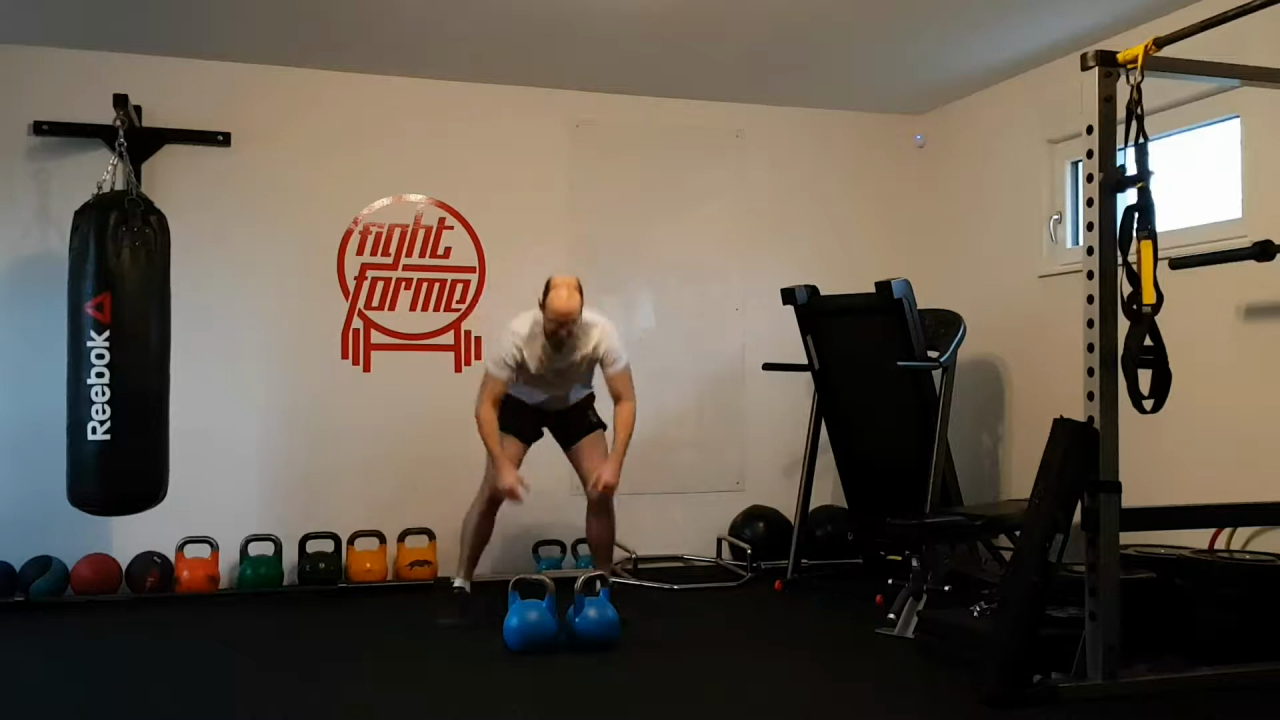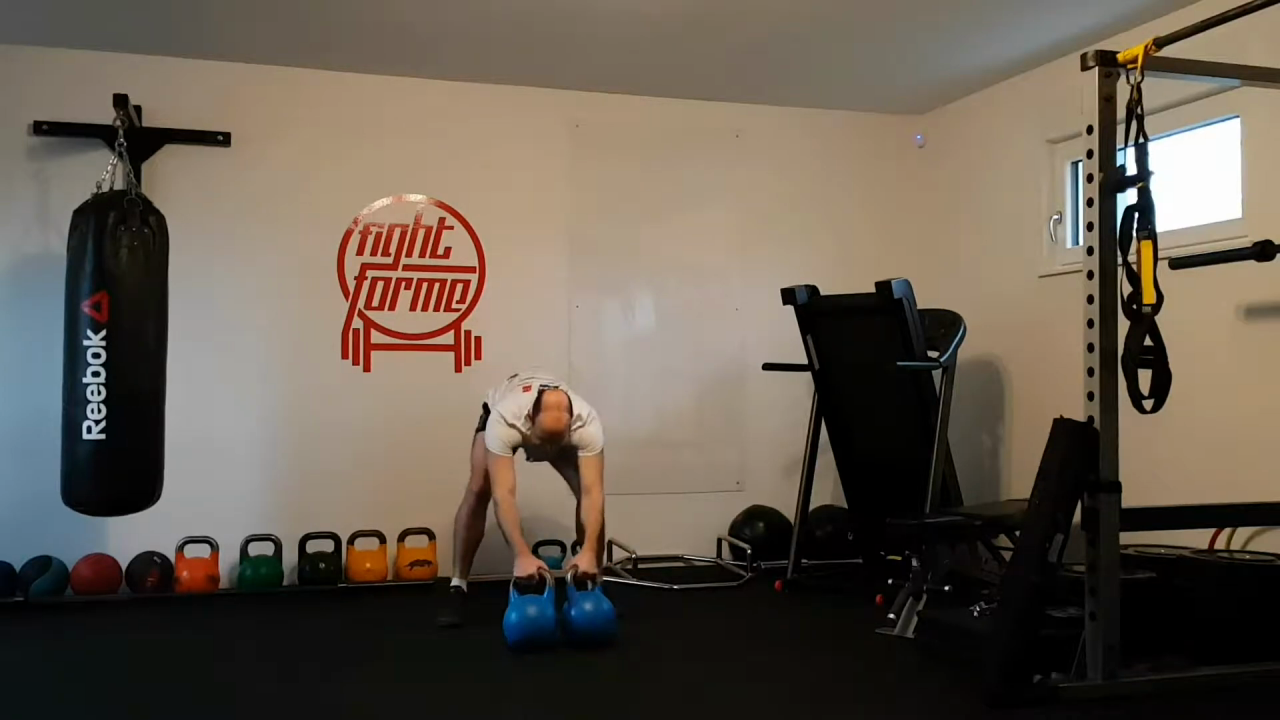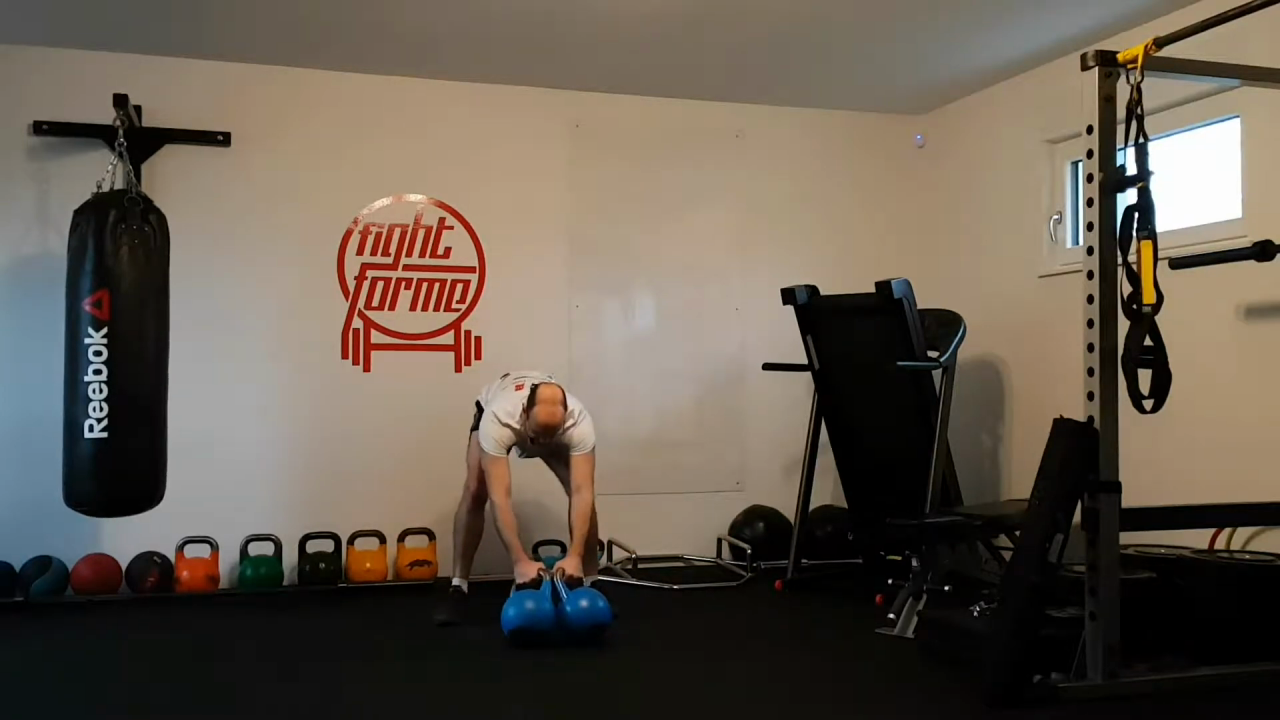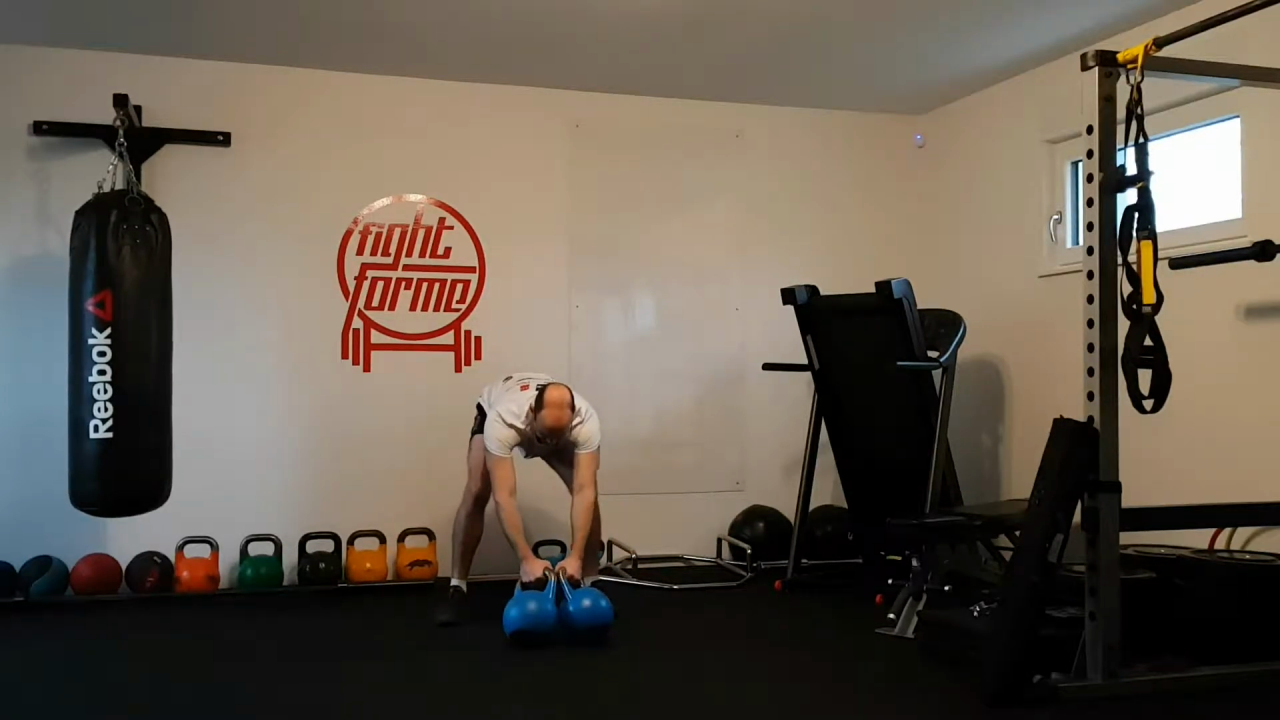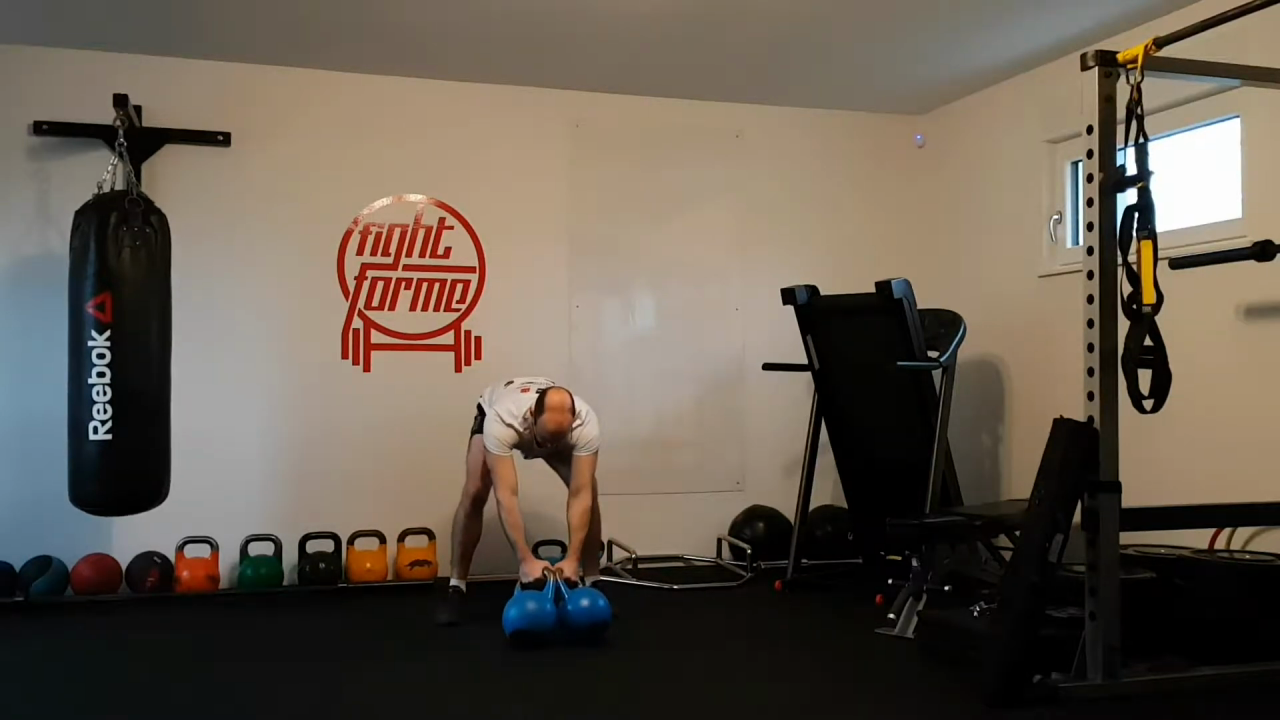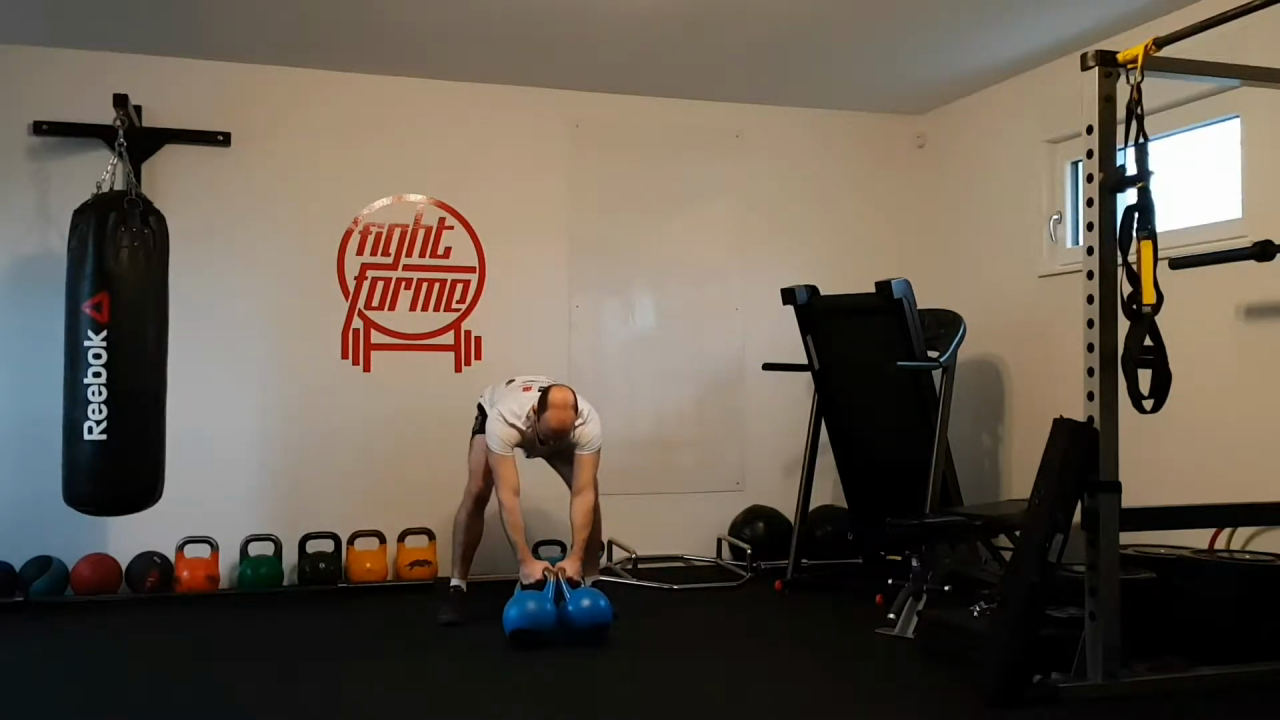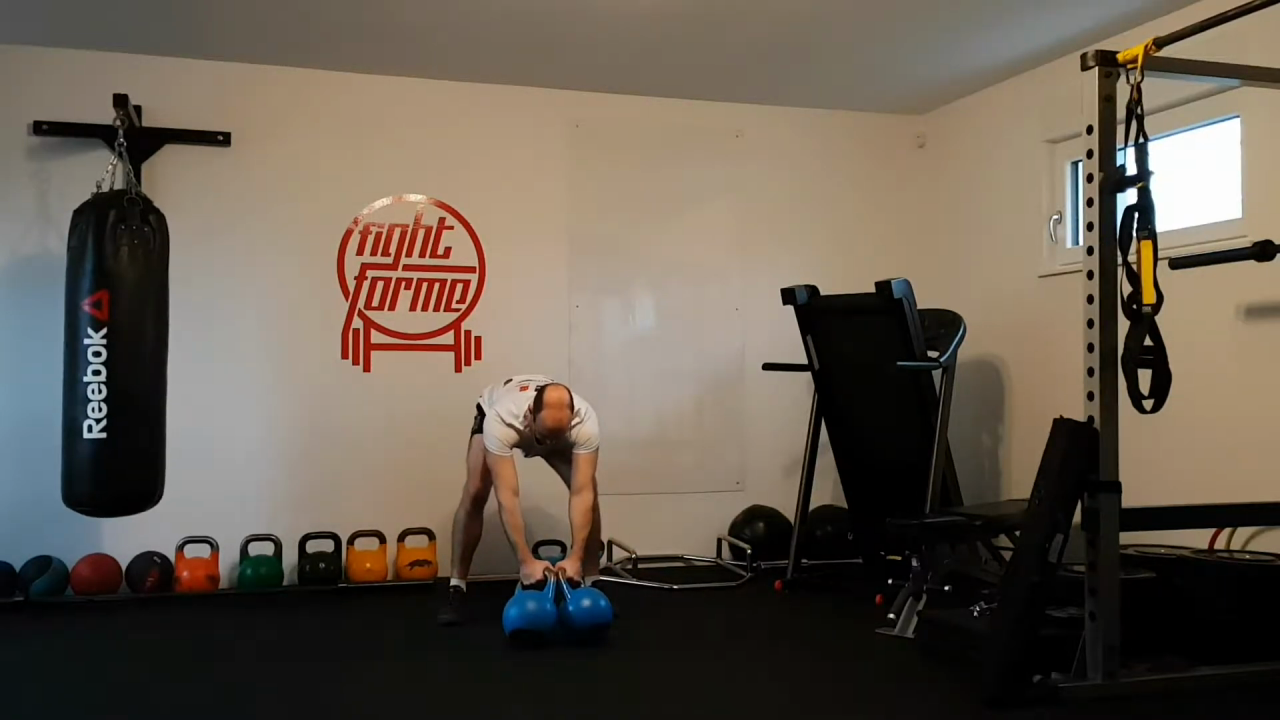
dt=0.5s
person 1, frame 1
left shoulder: (602, 333)
right shoulder: (516, 337)
left elbow: (626, 400)
right elbow: (486, 406)
left wrist: (614, 462)
right wrist: (503, 466)
left hip: (575, 404)
right hip: (520, 403)
left knee: (600, 494)
right knee: (491, 493)
right ankle: (461, 587)
person 1, frame 2
left shoulder: (587, 423)
right shoulder: (504, 421)
left elbow: (592, 492)
right elbow: (502, 494)
left wrist: (589, 551)
right wrist: (521, 554)
right hip: (499, 408)
left knee: (585, 490)
right knee: (478, 490)
right ankle: (457, 589)
person 1, frame 3
left shoulder: (579, 422)
right shoulder: (496, 420)
left elbow: (582, 493)
right elbow: (499, 497)
left wrist: (574, 555)
right wrist: (520, 561)
right hip: (492, 406)
left knee: (581, 492)
right knee: (475, 491)
left ankle: (591, 585)
right ankle: (458, 588)
person 1, frame 4
left shoulder: (586, 421)
right shoulder: (502, 420)
left elbow: (583, 491)
right elbow: (504, 496)
left wrist: (575, 556)
right wrist: (527, 558)
left hip: (555, 423)
right hip: (493, 409)
left knee: (588, 489)
right knee: (476, 493)
left ankle: (592, 584)
right ankle: (457, 589)
person 1, frame 5
left shoulder: (586, 423)
right shoulder: (500, 421)
left elbow: (580, 495)
right elbow: (506, 495)
left wrist: (572, 558)
right wrist: (526, 559)
left hip: (554, 426)
left knee: (590, 491)
right knee: (474, 493)
left ankle: (593, 583)
right ankle: (456, 588)
person 1, frame 6
left shoulder: (587, 423)
right shoulder: (503, 420)
left elbow: (583, 493)
right elbow: (508, 495)
left wrist: (575, 557)
right wrist: (526, 560)
left hip: (555, 423)
left knee: (590, 490)
right knee: (476, 493)
left ankle: (592, 584)
right ankle: (457, 588)
person 1, frame 7
left shoulder: (585, 421)
right shoulder: (500, 420)
left elbow: (582, 493)
right elbow: (507, 495)
left wrist: (575, 557)
right wrist: (526, 560)
left hip: (556, 422)
right hip: (492, 408)
left knee: (589, 489)
right knee: (474, 493)
left ankle: (591, 583)
right ankle: (457, 588)
